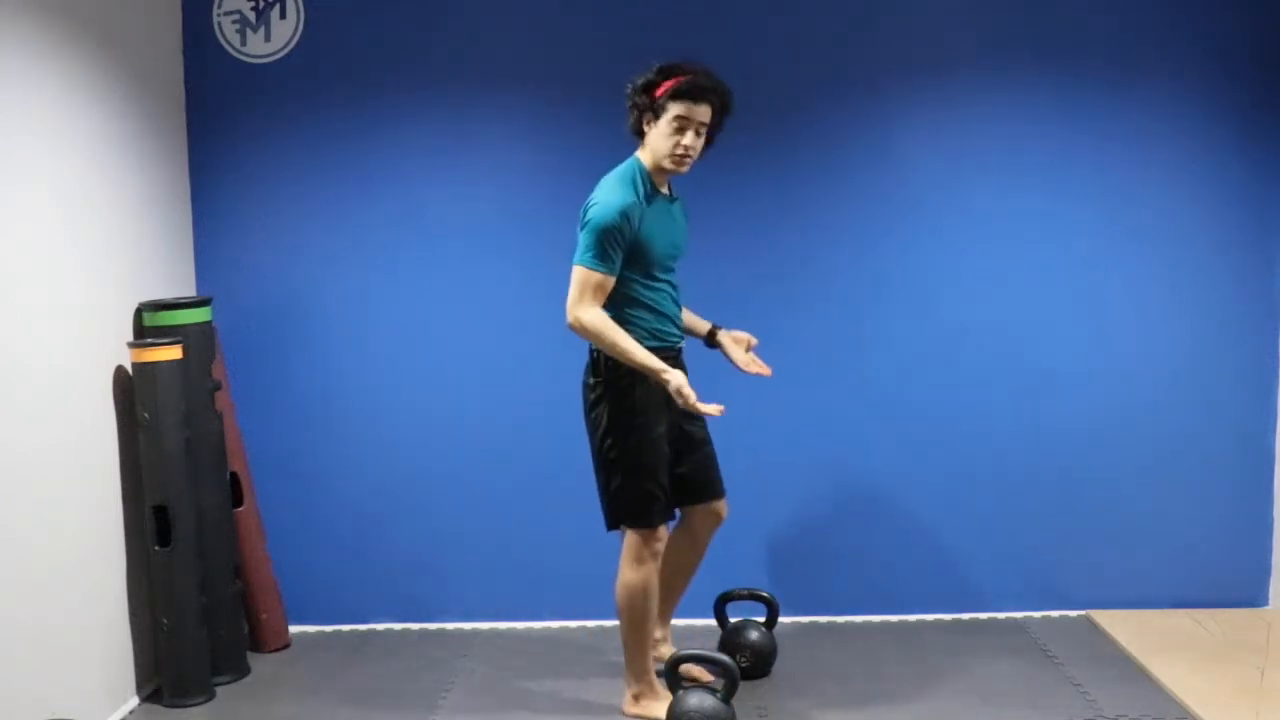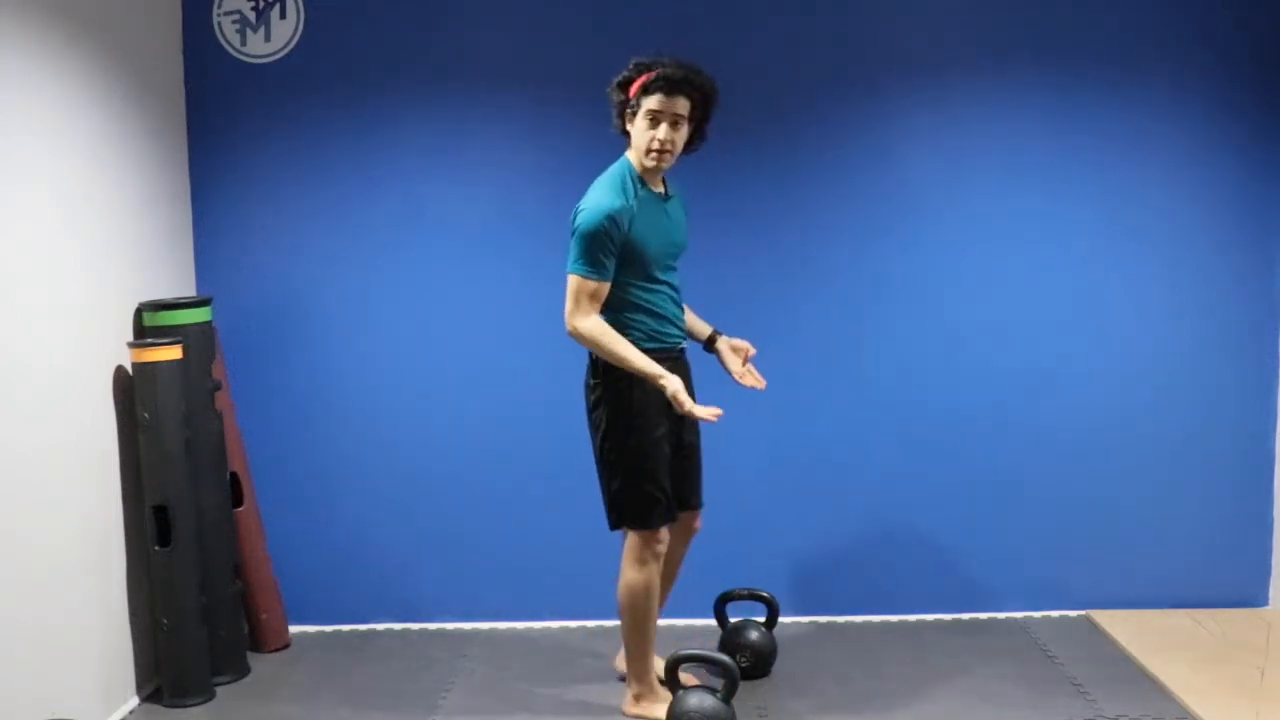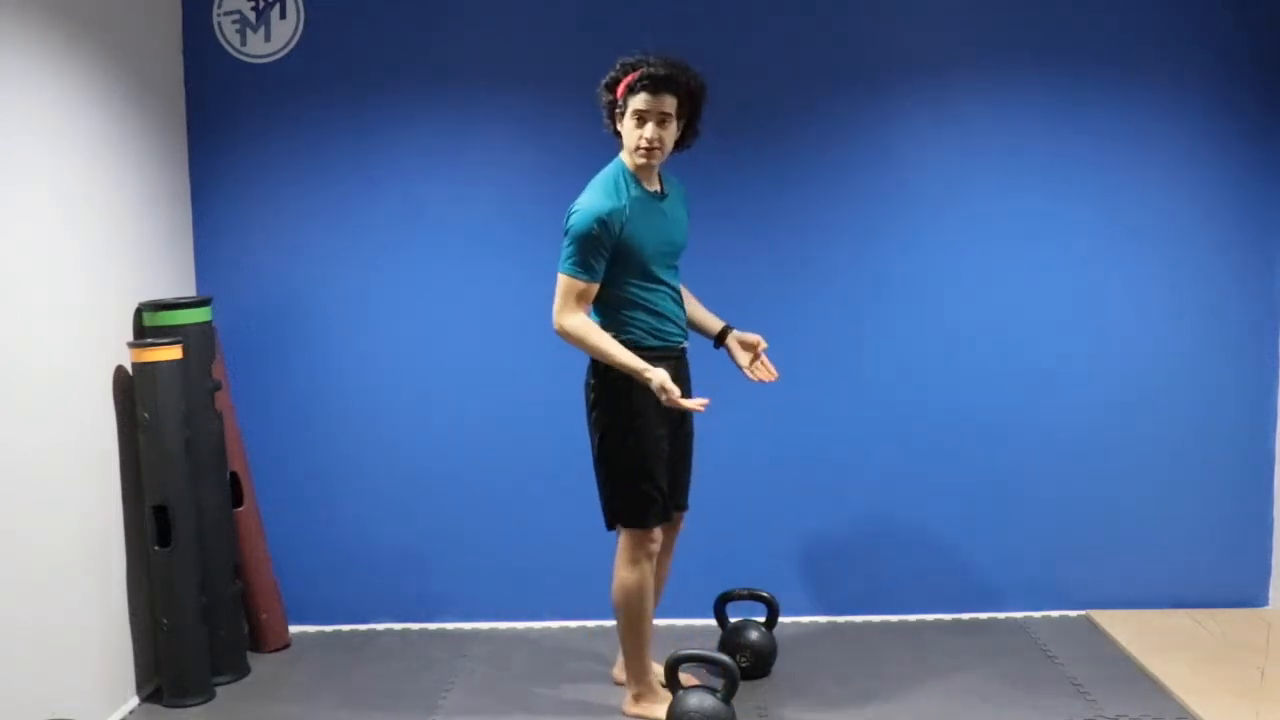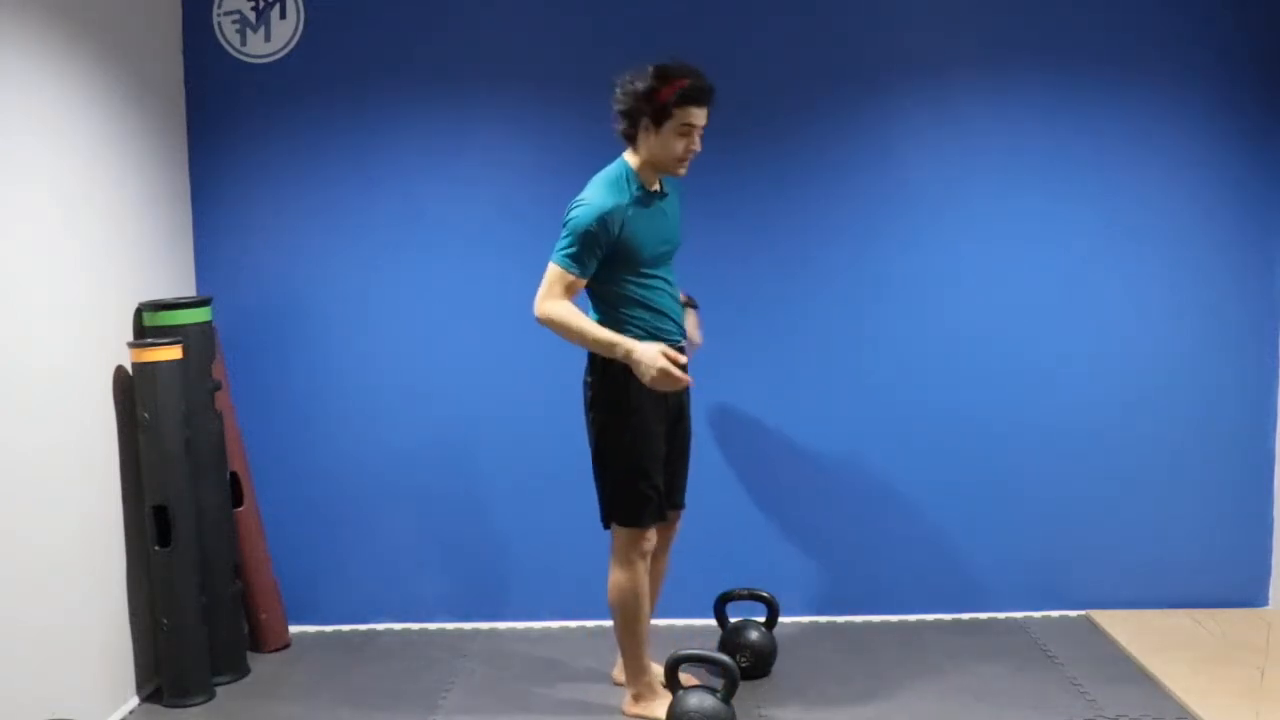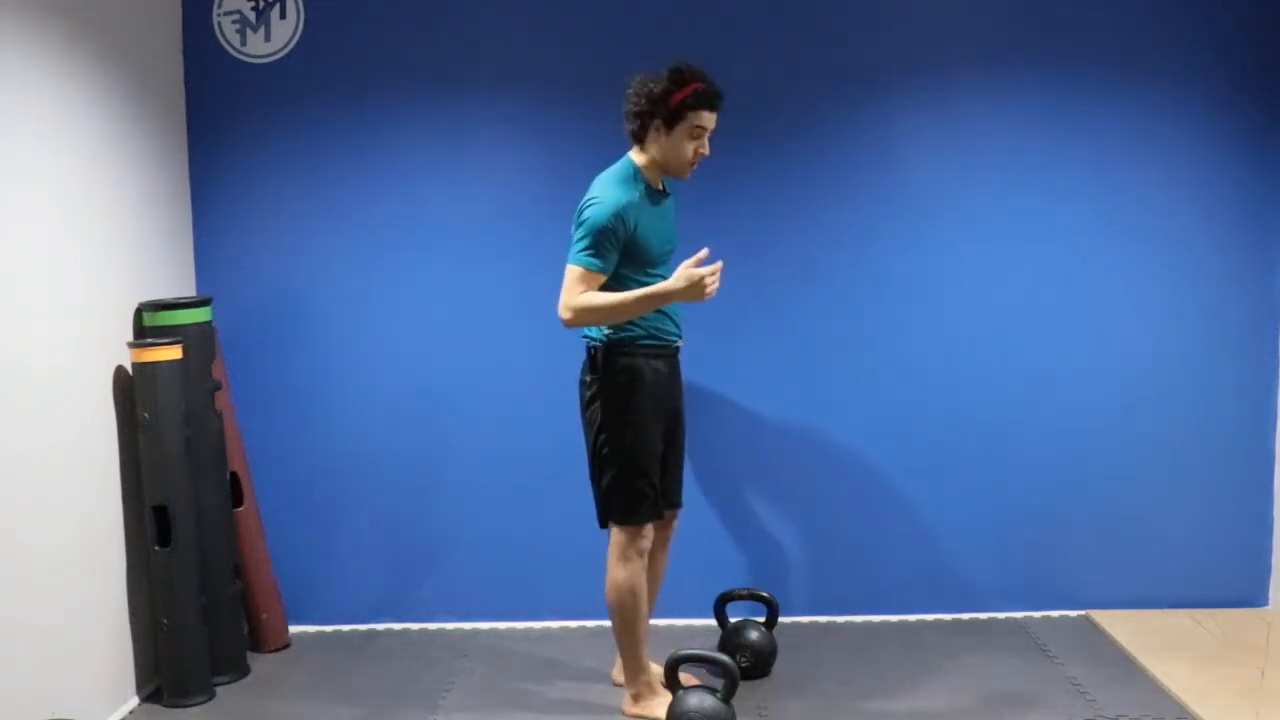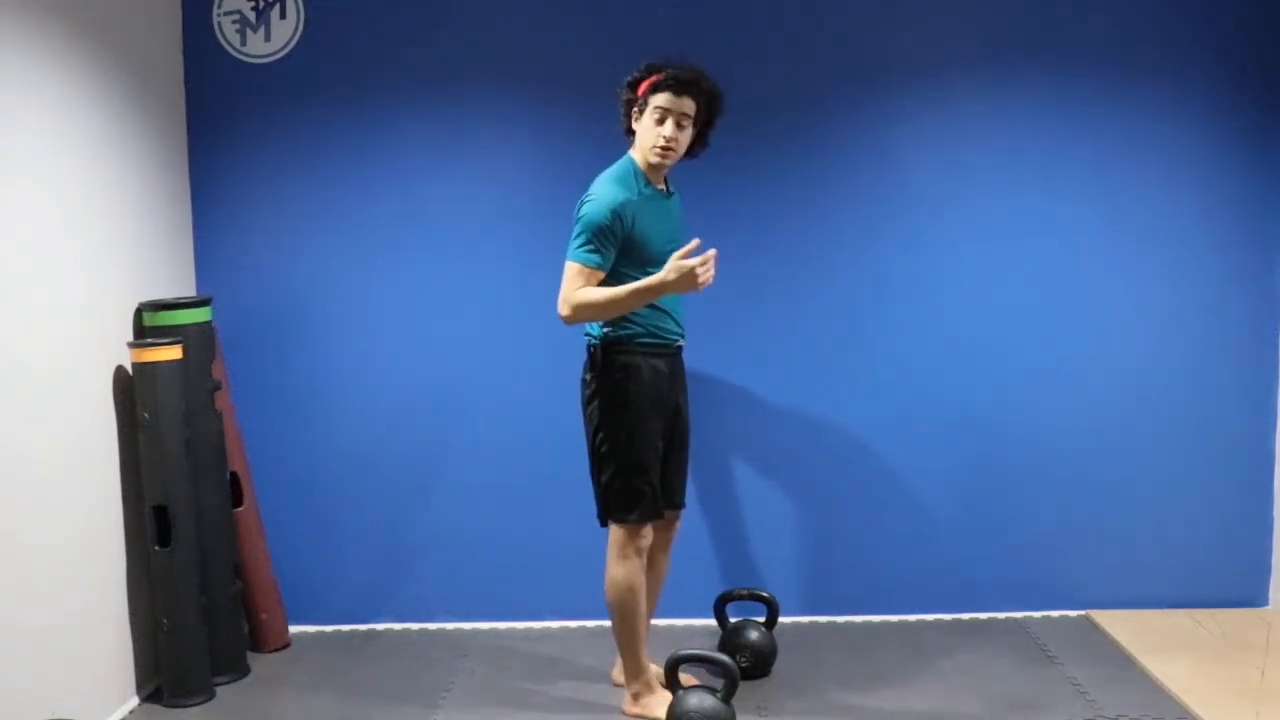
dt=0.3s
person 1, frame 1
left shoulder: (669, 197)
right shoulder: (615, 203)
right elbow: (581, 312)
left wrist: (713, 335)
right wrist: (663, 374)
left hip: (667, 375)
right hip: (626, 382)
left knee: (708, 508)
right knee: (646, 535)
left ankle: (656, 635)
person 1, frame 2
left shoulder: (671, 196)
right shoulder: (604, 207)
right elbow: (580, 320)
left wrist: (712, 341)
right wrist: (659, 377)
left hip: (670, 377)
right hip: (628, 384)
left knee: (684, 524)
right knee: (647, 536)
left ankle: (637, 654)
person 1, frame 3
left shoulder: (672, 193)
right shoulder: (598, 209)
right elbow: (566, 316)
left wrist: (724, 334)
right wrist: (642, 372)
left hip: (672, 376)
right hip: (628, 383)
left knee: (667, 527)
right knee: (640, 537)
left ankle: (634, 660)
person 1, frame 4
left shoulder: (666, 191)
right shoulder: (601, 205)
right elbow: (548, 305)
left wrist: (684, 310)
right wrist: (631, 349)
left hip: (664, 376)
right hip: (626, 380)
left knee: (664, 525)
right knee: (633, 536)
left ankle: (635, 660)
person 1, frame 5
left shoulder: (659, 191)
right shoulder: (611, 201)
right elbow: (572, 307)
right wrist: (669, 292)
left hip: (660, 368)
right hip: (623, 374)
left knee: (661, 523)
right knee: (631, 533)
left ankle: (633, 660)
person 1, frame 6
left shoulder: (666, 192)
right shoulder: (609, 199)
right elbow: (571, 303)
right wrist: (663, 283)
left hip: (666, 366)
right hip: (624, 371)
left knee: (664, 523)
right knee: (631, 532)
left ankle: (634, 660)
